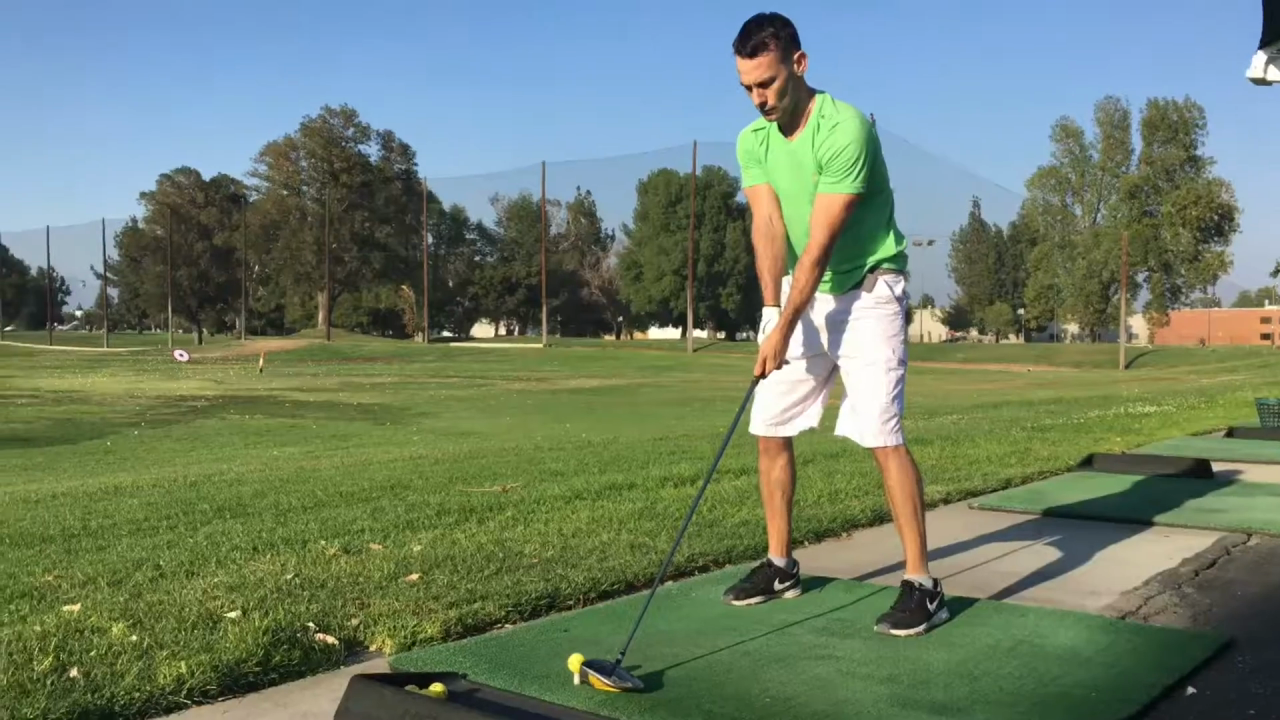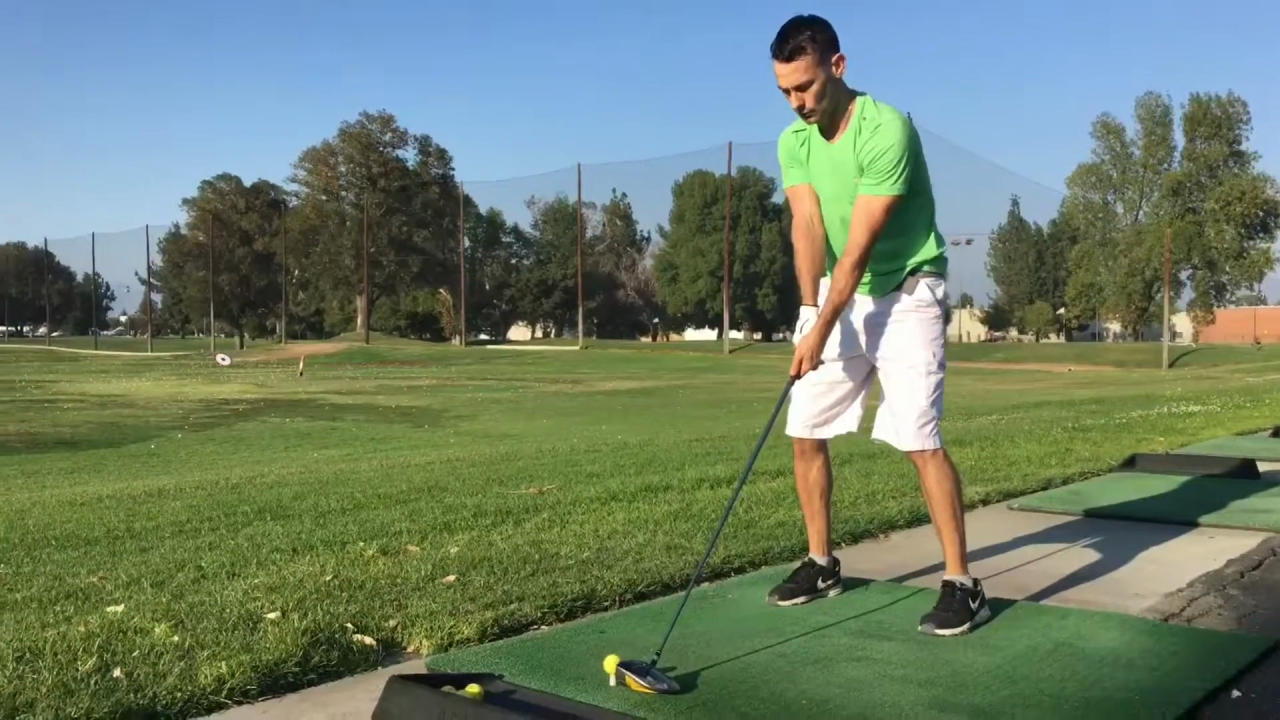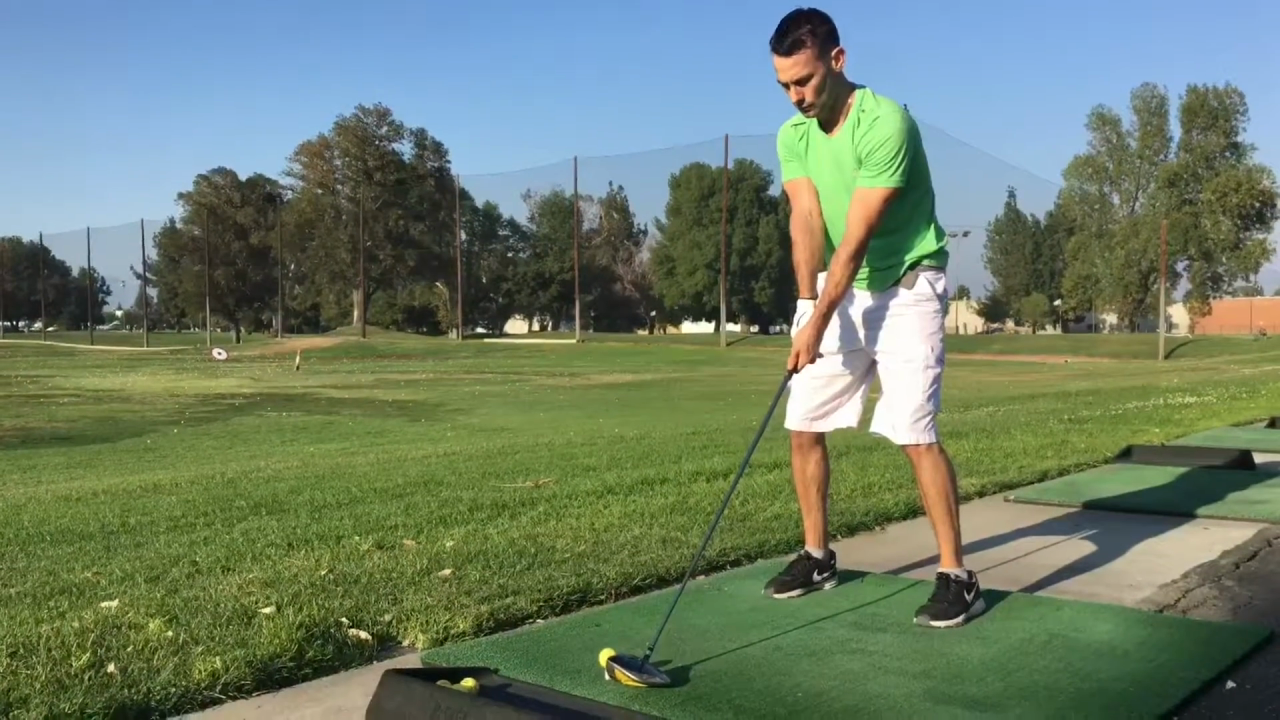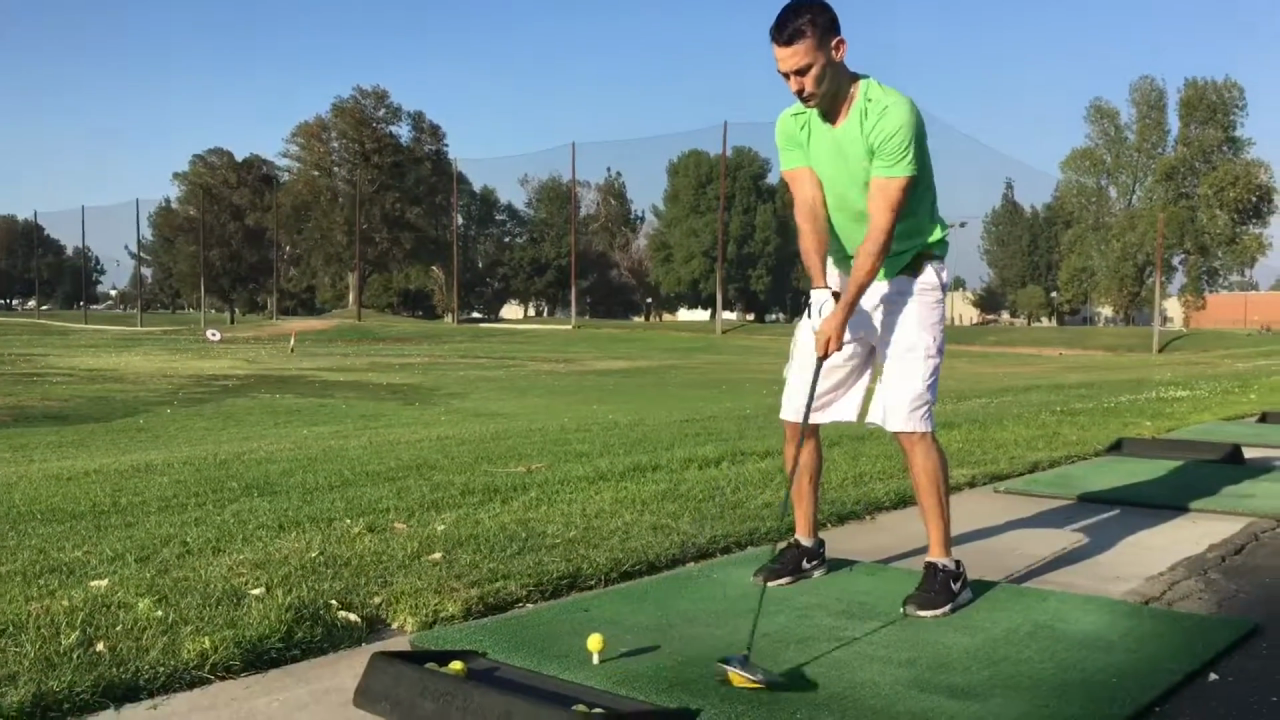
dt=1s
person 1, frame 1
left shoulder: (845, 128)
right shoulder: (752, 140)
left elbow: (819, 245)
right elbow: (768, 229)
left wrist: (783, 329)
right wrist: (770, 312)
left hip: (866, 293)
right hip: (801, 294)
left knee: (881, 434)
right knee: (770, 433)
left ankle: (921, 583)
right ankle: (780, 564)
person 1, frame 2
left shoulder: (886, 131)
right shoulder: (792, 141)
left elbow: (859, 247)
right elbow: (807, 226)
left wrist: (820, 331)
right wrist: (809, 312)
left hip: (904, 296)
right hip: (838, 297)
left knee: (919, 438)
right knee: (805, 434)
left ankle: (961, 584)
right ankle: (821, 563)
person 1, frame 3
left shoulder: (886, 124)
right shoulder: (792, 135)
left elbow: (855, 238)
right elbow: (807, 221)
left wrist: (816, 322)
right wrist: (807, 304)
left hip: (905, 289)
right hip: (837, 290)
left knee: (914, 431)
right knee: (803, 426)
left ankle: (956, 576)
right ankle: (817, 555)
person 1, frame 4
left shoulder: (893, 112)
right shoulder: (791, 127)
left elbow: (883, 224)
right elbow: (811, 213)
left wrist: (844, 309)
right wrist: (821, 293)
left hip: (906, 278)
right hip: (838, 282)
left knee: (911, 421)
right knee: (797, 418)
left ankle: (944, 565)
right ankle: (807, 544)
